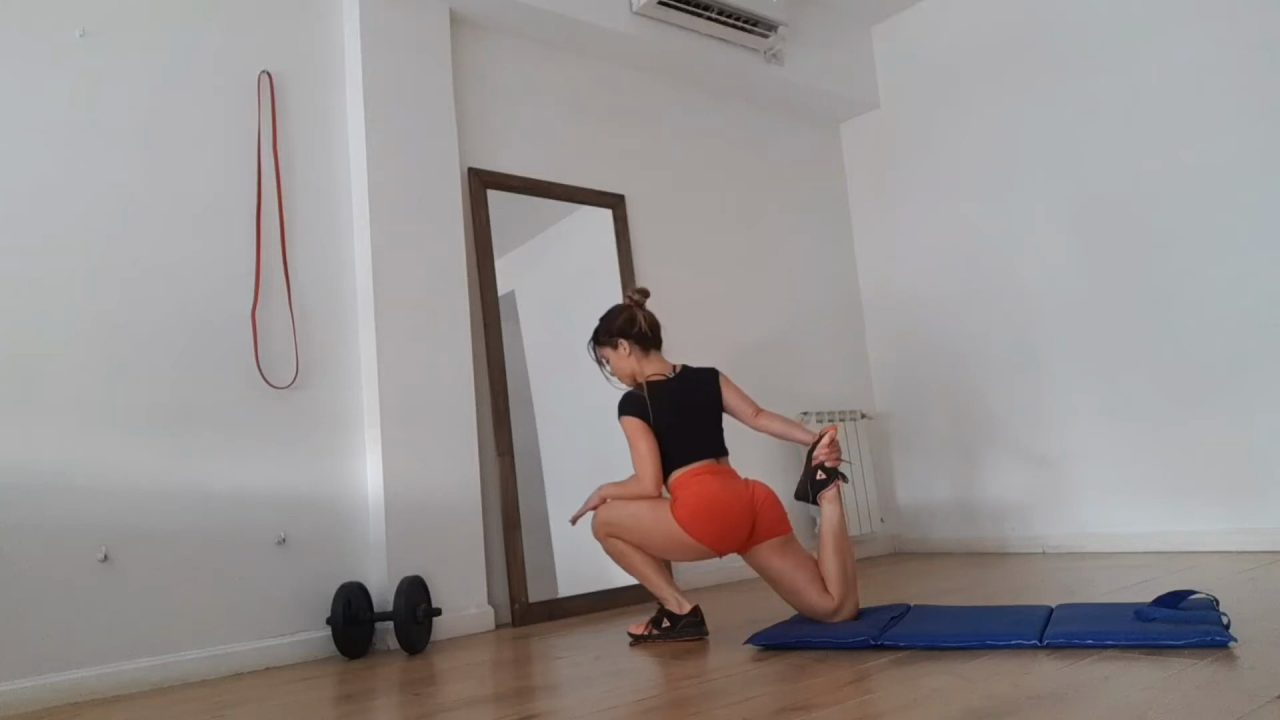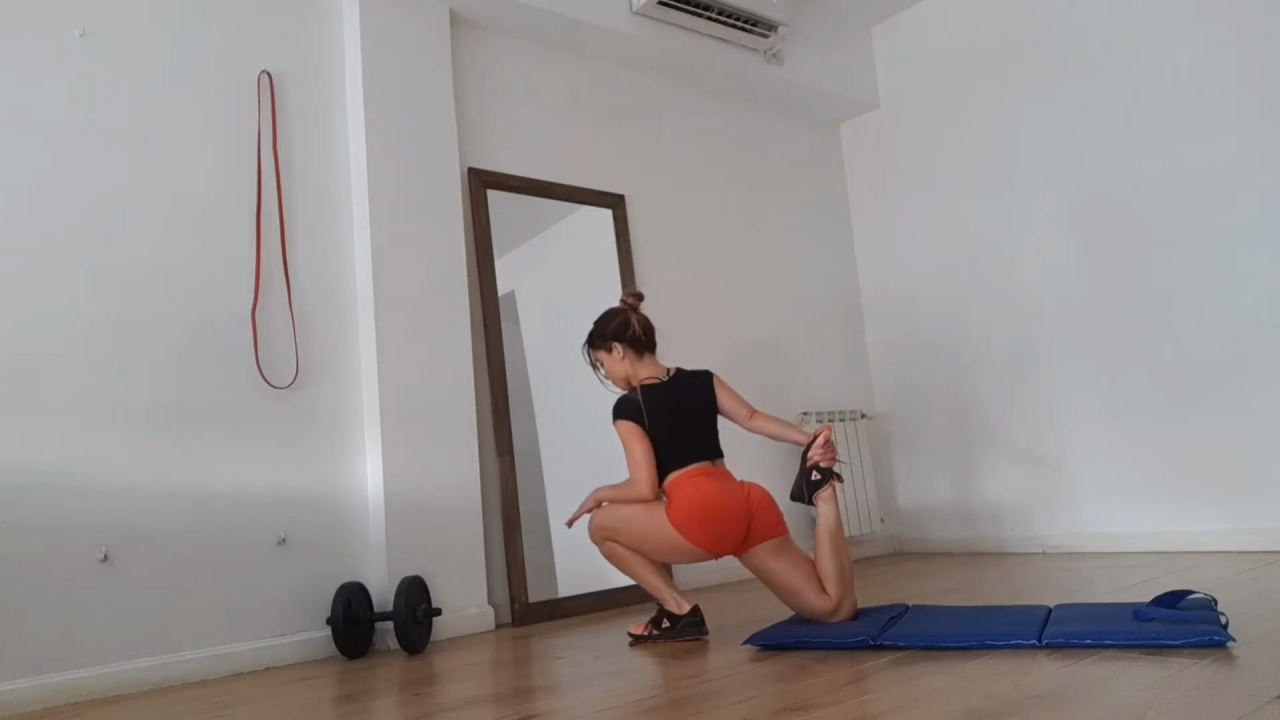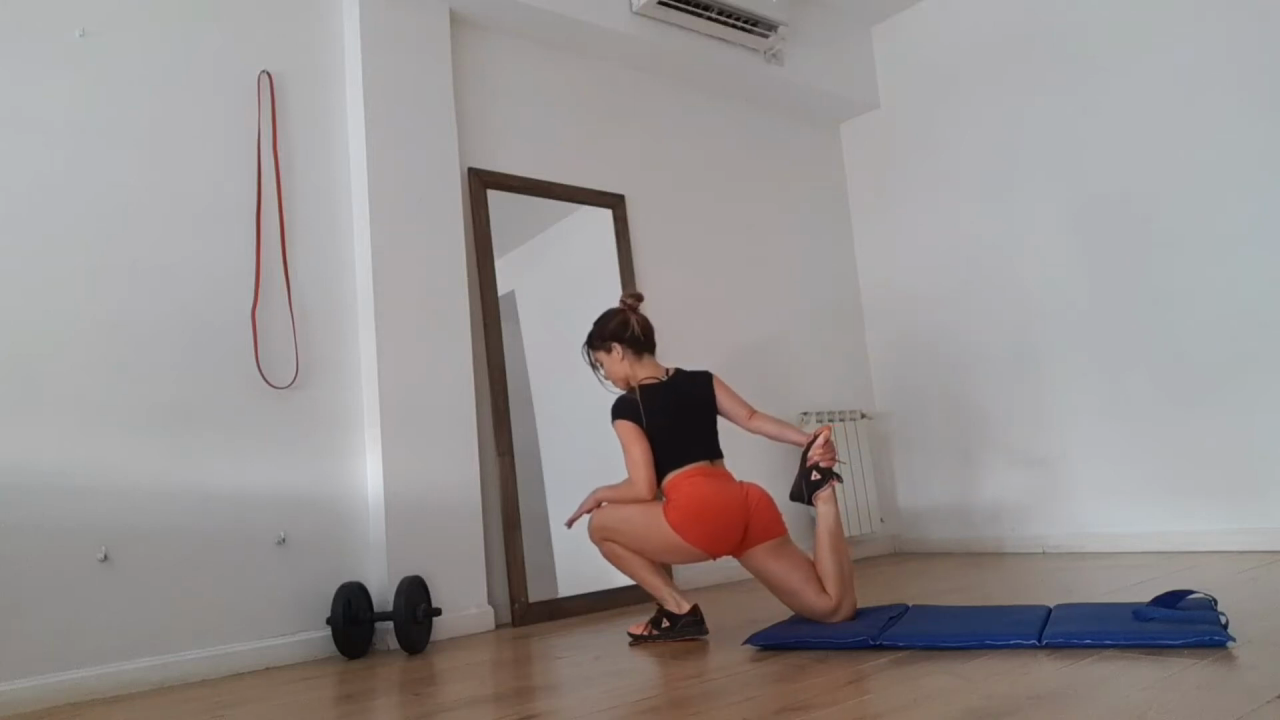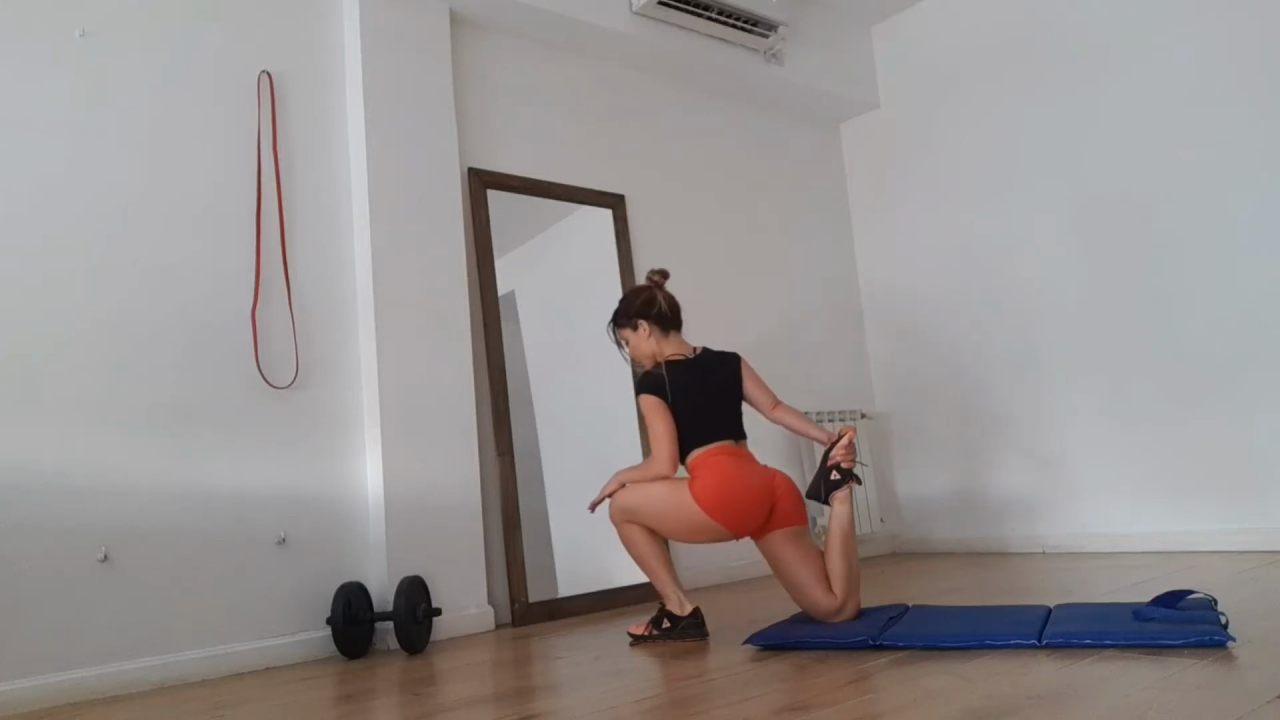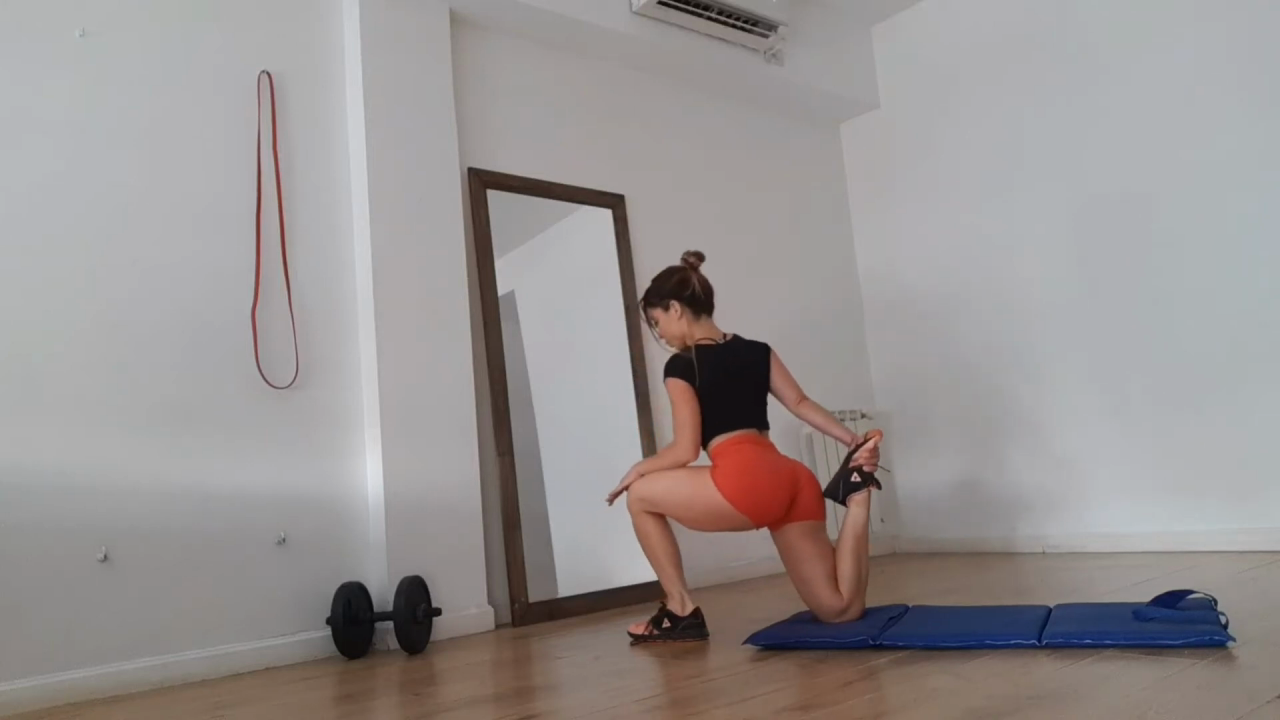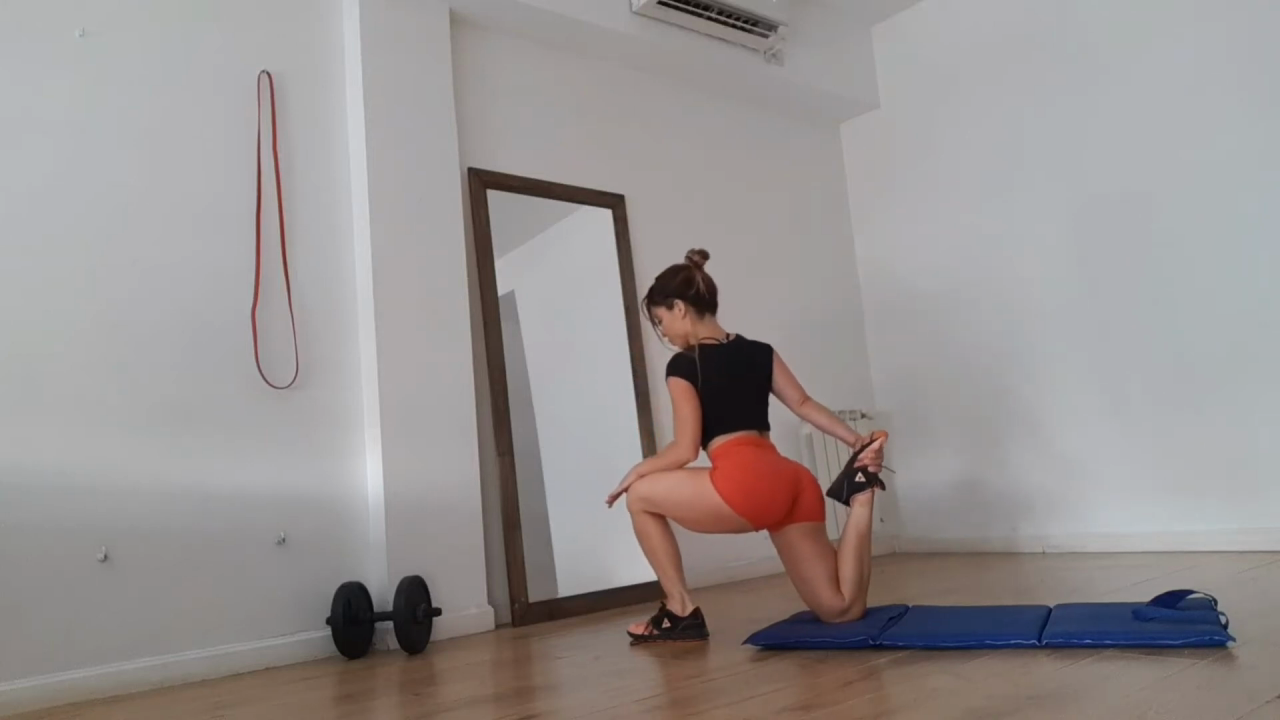
dt=0.7s
person 1, frame 1
left shoulder: (634, 404)
right shoulder: (707, 378)
left elbow: (649, 486)
right elbow: (758, 417)
left wrist: (603, 491)
right wrist: (816, 441)
left hip: (707, 513)
right hip: (754, 503)
left knee: (604, 521)
left ankle: (679, 611)
person 1, frame 2
left shoulder: (628, 407)
right shoulder: (701, 380)
left elbow: (645, 490)
right elbow: (752, 418)
left wrist: (600, 495)
right wrist: (811, 441)
left hip: (703, 515)
right hip: (750, 505)
left knee: (601, 525)
left ankle: (678, 612)
person 1, frame 3
left shoulder: (627, 407)
right shoulder: (701, 381)
left elbow: (643, 490)
right elbow: (751, 418)
left wrist: (599, 495)
right wrist: (810, 441)
left hip: (701, 515)
right hip: (750, 505)
left knee: (600, 525)
right knee: (836, 607)
left ankle: (678, 611)
person 1, frame 4
left shoulder: (652, 383)
right shoulder: (728, 362)
left elbow: (664, 466)
right elbow: (776, 408)
left wrist: (620, 477)
right wrist: (832, 441)
left hip: (725, 493)
right hip: (774, 489)
left knee: (623, 506)
right knee: (837, 608)
left ankle: (680, 612)
person 1, frame 5
left shoulder: (681, 366)
right shoulder: (757, 351)
left elbow: (686, 450)
right elbow: (801, 403)
left wrist: (639, 468)
right wrist: (854, 441)
left hip: (747, 480)
right hip: (794, 481)
left knee: (640, 496)
right knee: (841, 608)
left ankle: (682, 612)
person 1, frame 6
left shoulder: (683, 366)
right shoulder: (759, 351)
left elbow: (685, 450)
right elbow: (804, 404)
left wrist: (637, 470)
right wrist: (858, 442)
left hip: (747, 484)
right hip: (793, 482)
left knee: (640, 496)
right knee: (841, 608)
left ankle: (681, 613)
